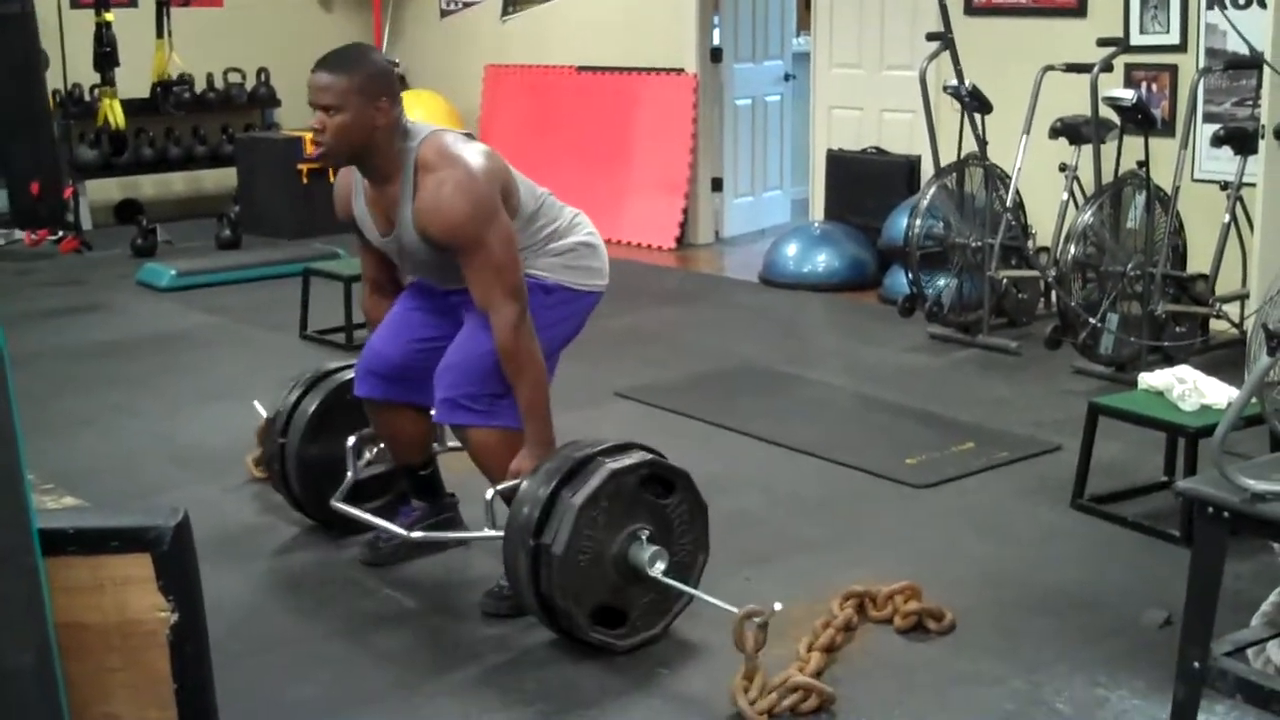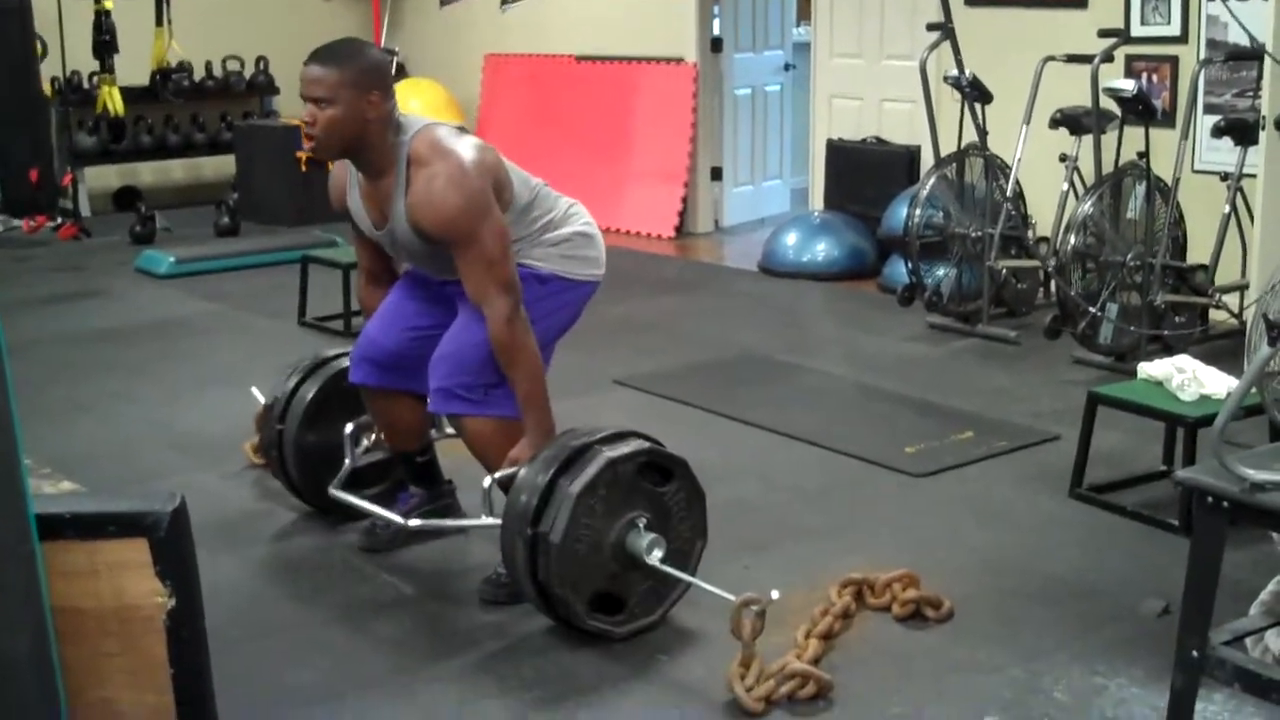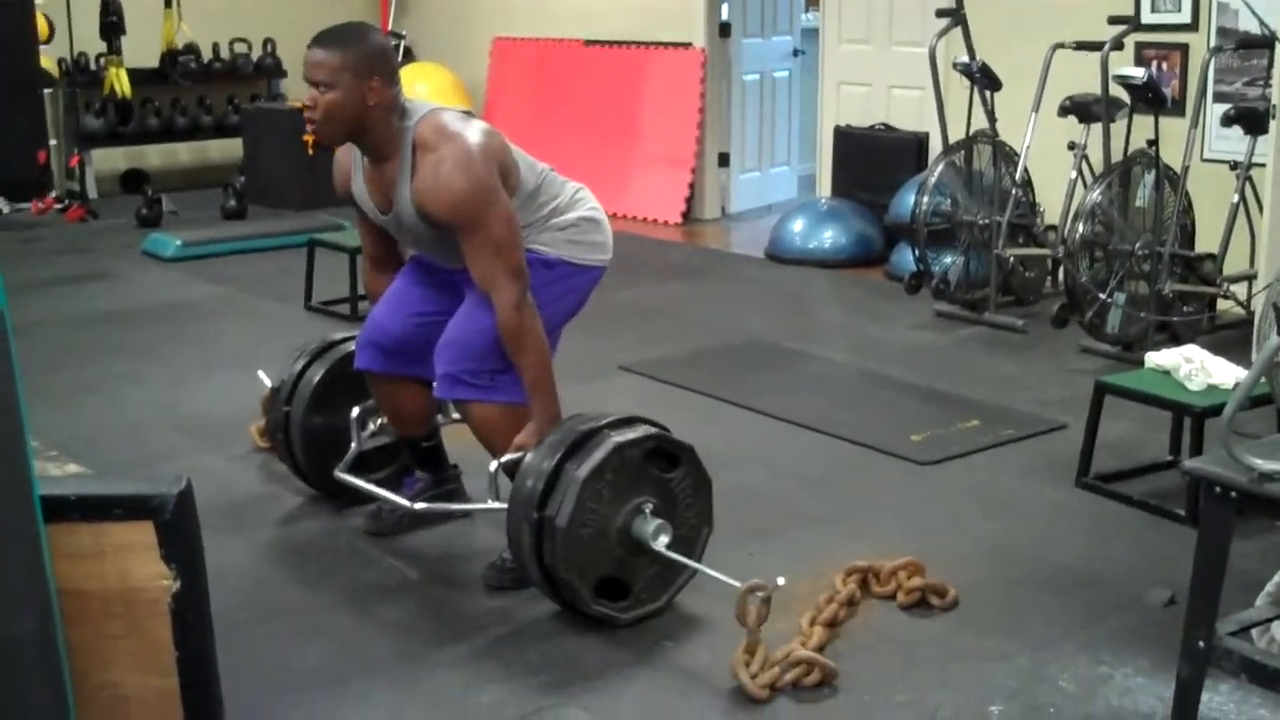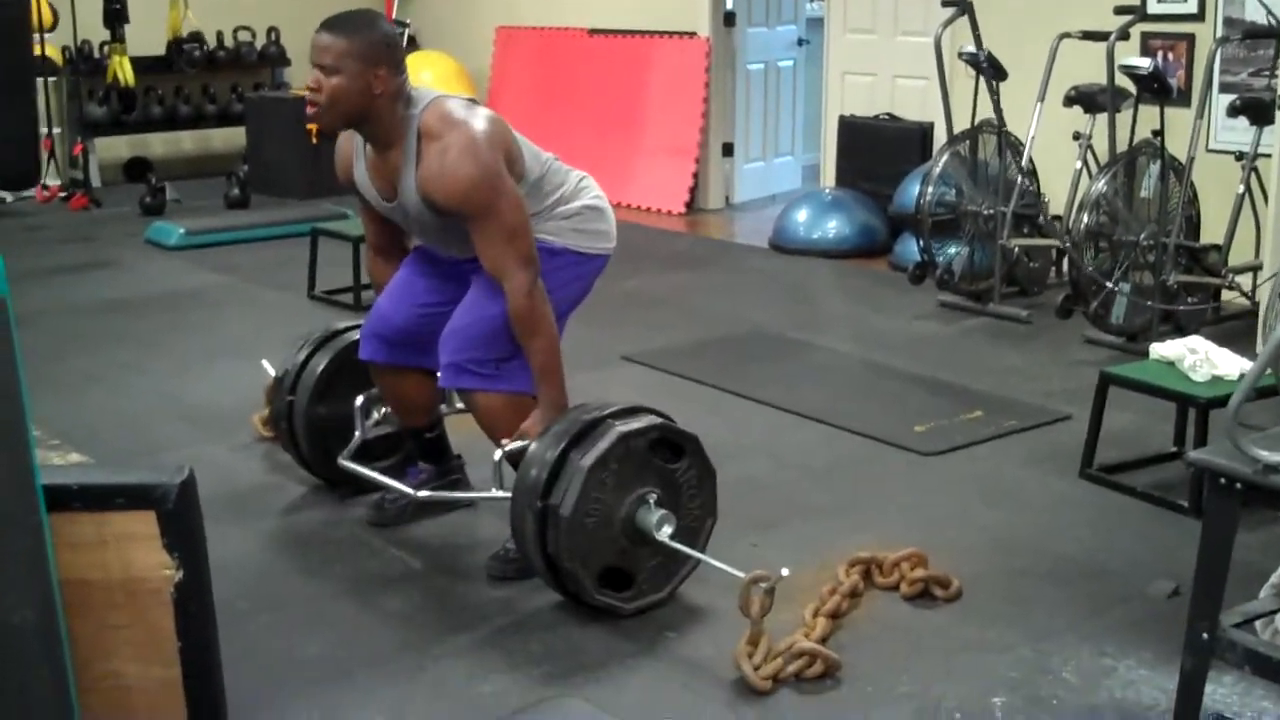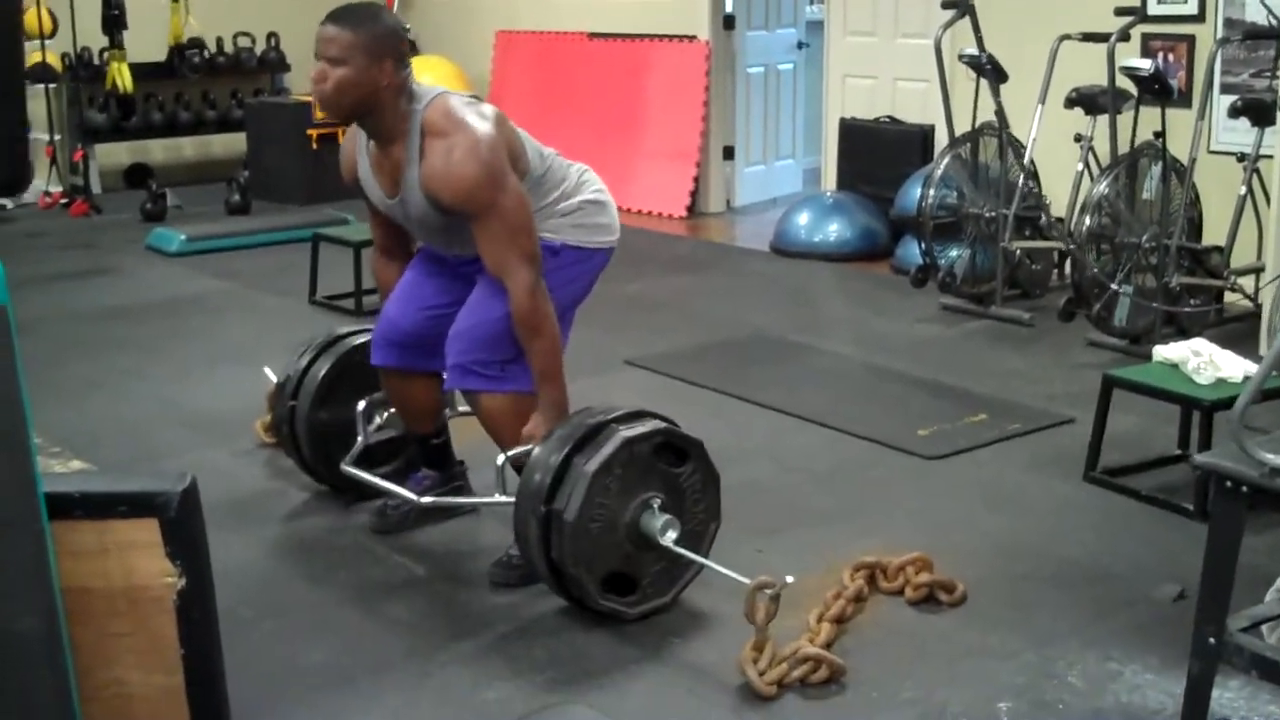
dt=0.2s
person 1, frame 1
left shoulder: (451, 184)
right shoulder: (351, 186)
left elbow: (508, 316)
right elbow: (380, 287)
left wrist: (539, 447)
right wrist: (396, 352)
left hip: (552, 269)
right hip: (460, 272)
left knee: (468, 395)
right knee: (380, 375)
right ankle: (432, 509)
person 1, frame 2
left shoulder: (443, 179)
right shoulder: (346, 177)
left elbow: (503, 311)
right elbow: (375, 276)
left wrist: (539, 436)
left hip: (549, 259)
right hip: (459, 261)
left knee: (463, 384)
right knee: (376, 362)
right ankle: (429, 495)
person 1, frame 3
left shoulder: (450, 164)
right shoulder: (350, 162)
left elbow: (510, 295)
right elbow: (381, 262)
left wrist: (545, 422)
right wrist: (397, 326)
left hip: (556, 244)
right hip: (466, 246)
left knee: (469, 370)
right knee: (382, 348)
right ankle: (435, 480)
person 1, frame 4
left shoulder: (455, 152)
right shoulder: (353, 151)
left elbow: (521, 281)
right elbow: (385, 250)
left wrist: (553, 409)
right wrist: (401, 315)
left hip: (560, 232)
right hip: (470, 235)
left knee: (474, 359)
right knee: (387, 338)
right ankle: (438, 471)
person 1, frame 5
left shoulder: (459, 149)
right shoulder: (358, 149)
left elbow: (523, 279)
right elbow: (391, 250)
left wrist: (552, 410)
right wrist: (404, 320)
left hip: (563, 229)
right hip: (473, 233)
left knee: (481, 361)
right knee: (397, 344)
right ankle: (442, 477)
